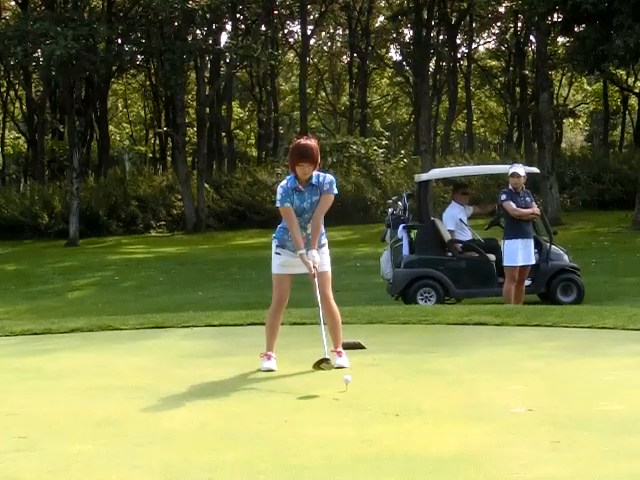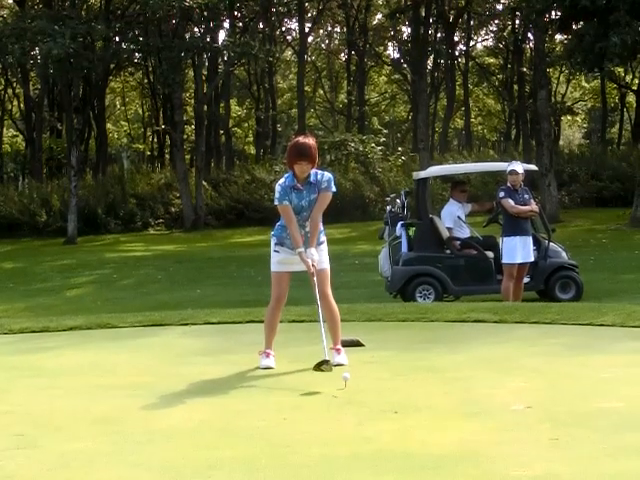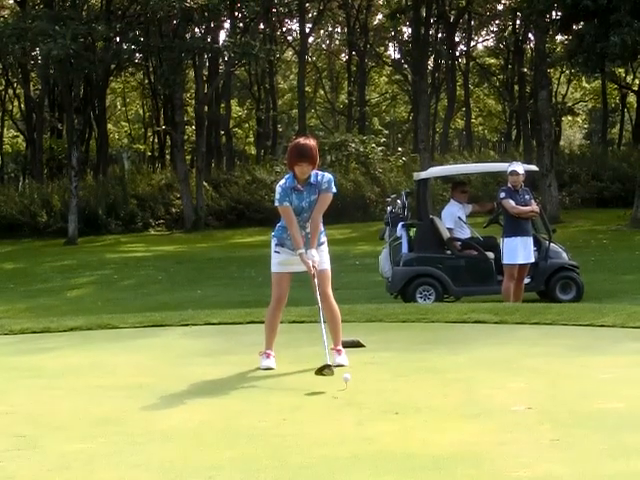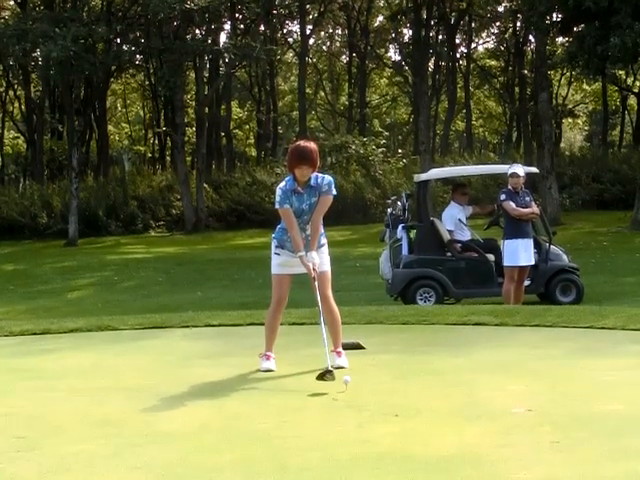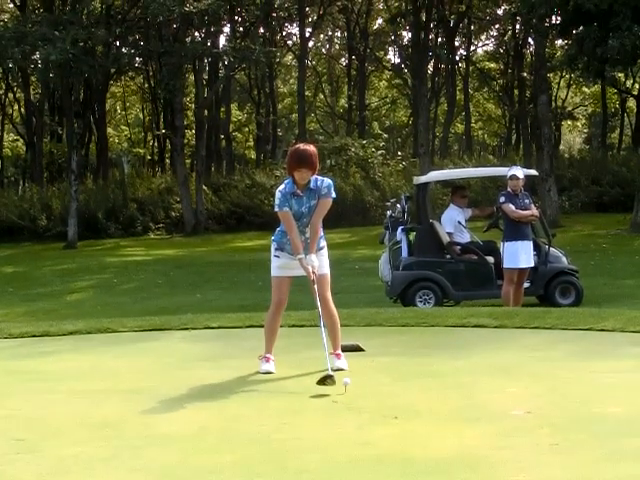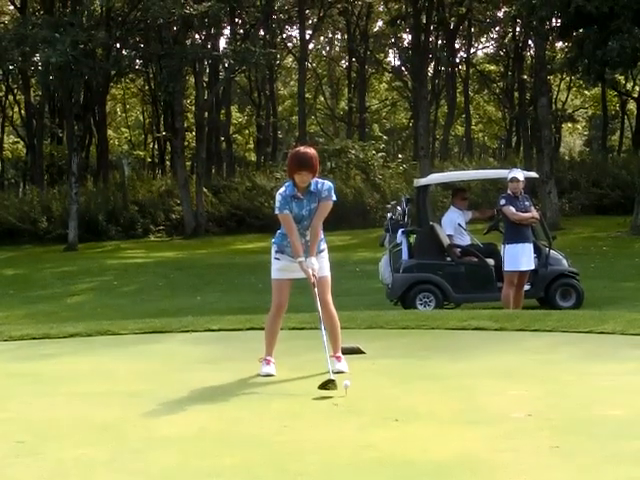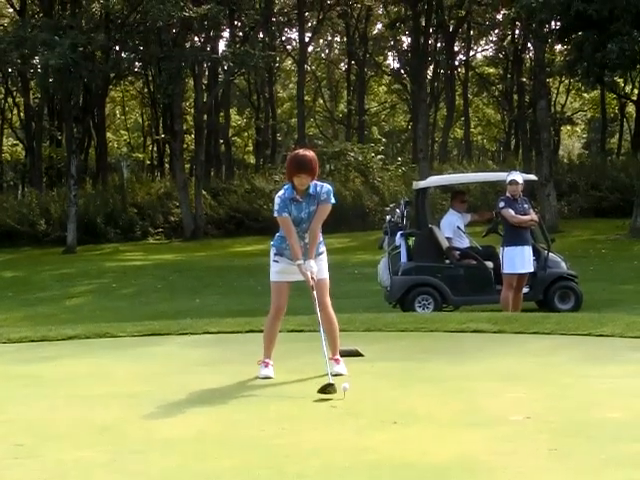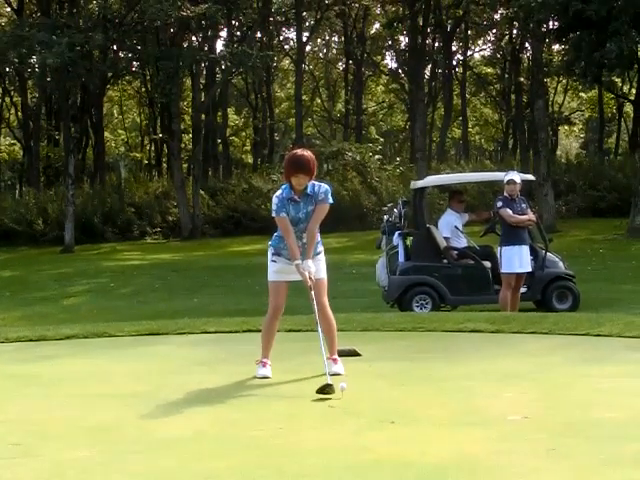
dt=0.3s
person 1, frame 1
left shoulder: (326, 181)
right shoulder: (284, 188)
left elbow: (317, 218)
right elbow: (293, 225)
left wrist: (313, 251)
right wrist: (303, 255)
left hip: (317, 245)
right hip: (286, 247)
left knee: (326, 297)
right knee: (279, 300)
left ankle: (339, 350)
right ankle: (269, 353)
person 1, frame 2
left shoulder: (324, 180)
right shoulder: (283, 186)
left elbow: (316, 216)
right elbow: (291, 223)
left wrist: (311, 249)
right wrist: (302, 254)
left hip: (316, 242)
right hip: (285, 245)
left knee: (325, 295)
right knee: (278, 298)
left ankle: (337, 348)
right ankle: (267, 351)
person 1, frame 3
left shoulder: (325, 180)
right shoulder: (283, 187)
left elbow: (316, 217)
right elbow: (292, 225)
left wrist: (312, 250)
right wrist: (302, 255)
left hip: (316, 243)
right hip: (285, 246)
left knee: (326, 295)
right knee: (278, 299)
left ankle: (338, 348)
right ankle: (268, 352)
person 1, frame 4
left shoulder: (325, 183)
right shoulder: (283, 190)
left elbow: (317, 219)
right elbow: (292, 227)
left wrist: (312, 252)
right wrist: (303, 257)
left hip: (317, 245)
right hip: (286, 248)
left knee: (326, 297)
right knee: (279, 300)
left ankle: (338, 351)
right ankle: (268, 353)
person 1, frame 5
left shoulder: (325, 185)
right shoulder: (283, 192)
left elbow: (316, 222)
right elbow: (292, 230)
left wrist: (311, 255)
right wrist: (302, 260)
left hip: (316, 247)
right hip: (285, 250)
left knee: (325, 299)
right knee: (278, 302)
left ankle: (338, 353)
right ankle: (267, 356)
person 1, frame 6
left shoulder: (325, 188)
right shoulder: (283, 195)
left elbow: (316, 225)
right elbow: (292, 232)
left wrist: (312, 258)
right wrist: (302, 263)
left hip: (316, 250)
right hip: (286, 253)
left knee: (326, 302)
right knee: (279, 305)
left ankle: (338, 355)
right ankle: (268, 358)
person 1, frame 7
left shoulder: (324, 191)
right shoulder: (282, 198)
left elbow: (315, 228)
right elbow: (291, 235)
left wrist: (310, 260)
right wrist: (301, 266)
left hip: (315, 253)
right hip: (284, 255)
left knee: (324, 305)
right knee: (277, 308)
left ankle: (336, 358)
right ankle: (266, 361)
person 1, frame 8
left shoulder: (322, 191)
right shoulder: (280, 198)
left elbow: (313, 228)
right elbow: (289, 235)
left wrist: (308, 261)
right wrist: (299, 265)
left hip: (313, 253)
right hip: (282, 255)
left knee: (322, 305)
right knee: (275, 308)
left ankle: (334, 357)
right ankle: (264, 360)
person 2, frame 1
left shoulder: (528, 194)
right shoulder: (505, 194)
left elbow: (537, 214)
right elbow: (513, 211)
left wrist: (521, 214)
right wrist: (531, 211)
left hip: (528, 239)
right hip: (512, 240)
left knee: (522, 280)
right knee: (511, 279)
person 2, frame 2
left shoulder: (526, 191)
right shoulder: (503, 191)
left elbow: (536, 211)
right elbow: (512, 208)
left wrist: (520, 211)
right wrist: (529, 208)
left hip: (526, 236)
right hip: (510, 237)
left knee: (520, 277)
right knee: (509, 276)
person 2, frame 3
left shoulder: (527, 191)
right shoulder: (504, 192)
left elbow: (536, 211)
right elbow: (513, 209)
left wrist: (521, 212)
right wrist: (530, 208)
left hip: (527, 237)
right hip: (511, 238)
left knee: (521, 278)
right knee: (510, 277)
person 2, frame 4
left shoulder: (527, 193)
right shoulder: (504, 194)
left elbow: (536, 213)
right elbow: (514, 211)
left wrist: (521, 214)
right wrist: (530, 210)
left hip: (527, 239)
right hip: (511, 239)
left knee: (521, 280)
right knee: (510, 279)
person 2, frame 5
left shoulder: (526, 196)
right shoulder: (504, 196)
left elbow: (536, 216)
right elbow: (514, 213)
left wrist: (521, 216)
right wrist: (530, 213)
left hip: (527, 241)
right hip: (511, 242)
left knee: (521, 282)
right knee: (510, 281)
person 2, frame 6
left shoulder: (526, 198)
right shoulder: (504, 199)
left elbow: (536, 218)
right elbow: (514, 216)
left wrist: (521, 218)
right wrist: (530, 215)
left hip: (527, 244)
right hip: (512, 244)
left knee: (521, 285)
right knee: (510, 284)
person 2, frame 7
left shoulder: (525, 201)
right shoulder: (503, 201)
left elbow: (535, 221)
right elbow: (513, 218)
left wrist: (520, 221)
right wrist: (529, 218)
left hip: (526, 246)
right hip: (511, 247)
left knee: (520, 287)
right knee: (509, 286)
person 2, frame 8
left shoulder: (523, 201)
right shoulder: (500, 201)
left elbow: (533, 220)
right elbow: (511, 218)
left wrist: (518, 221)
right wrist: (527, 217)
left hip: (524, 246)
right hip: (508, 246)
left knee: (517, 287)
right knee: (507, 286)
